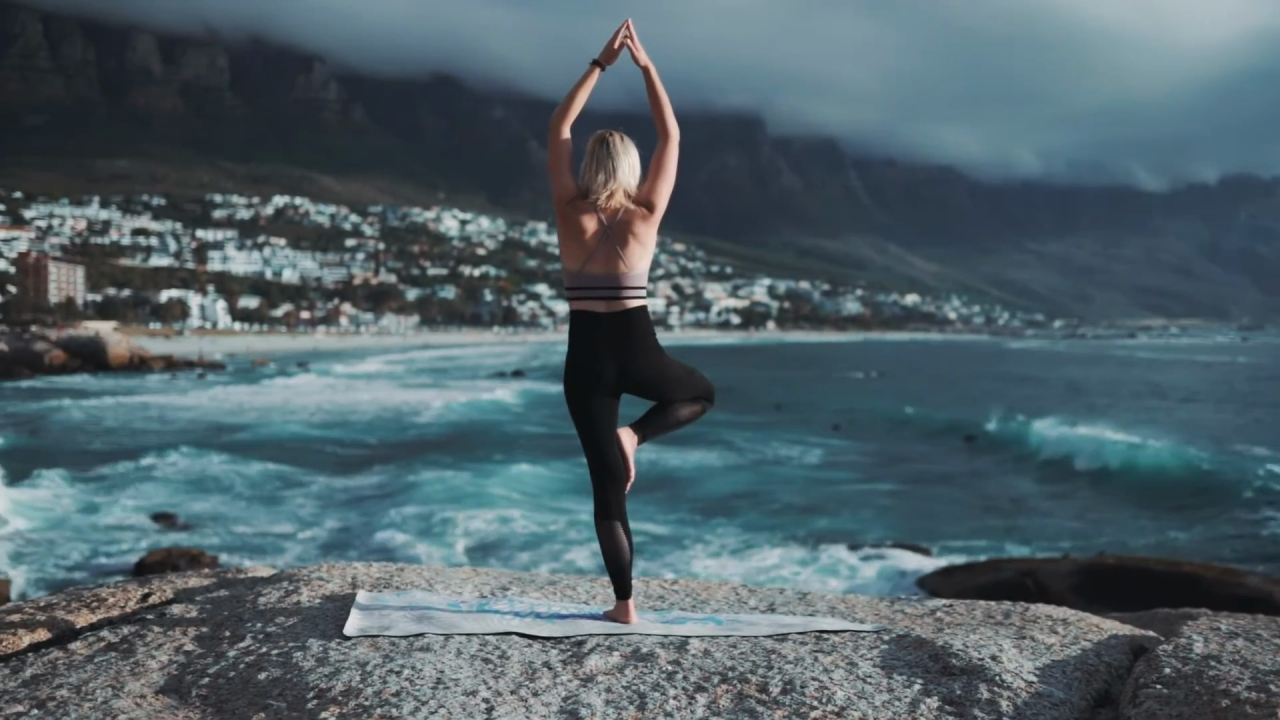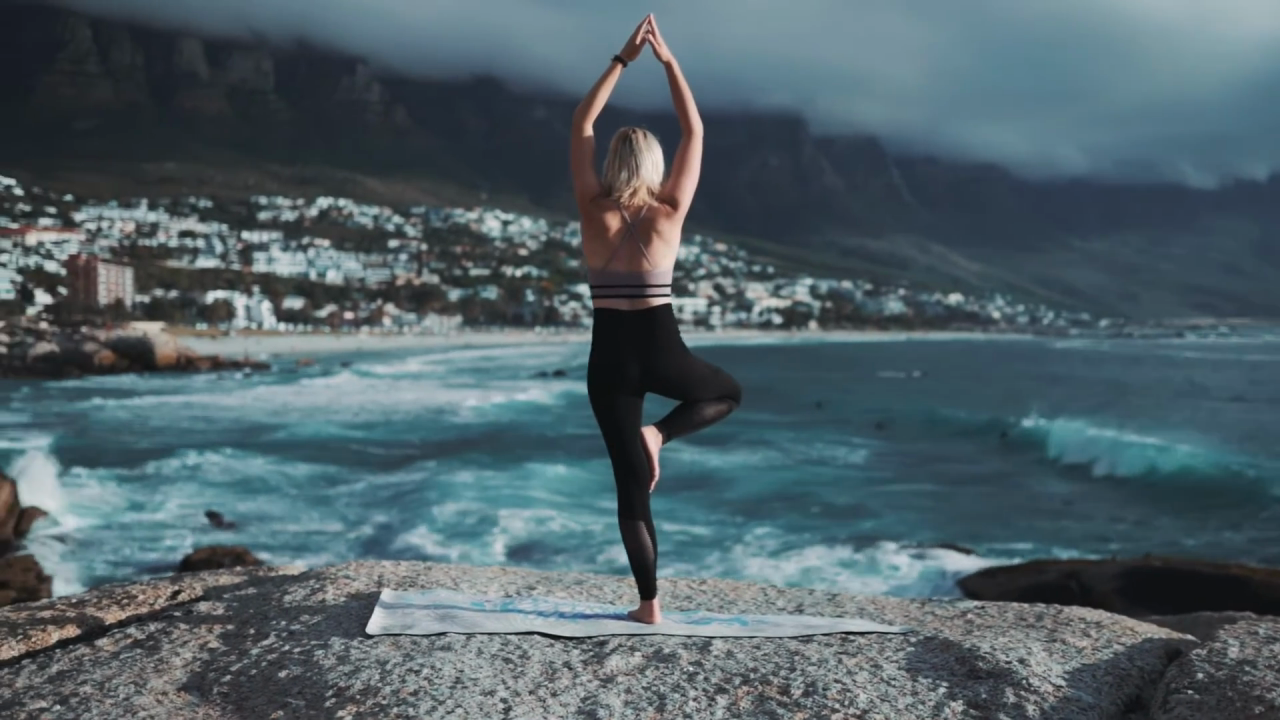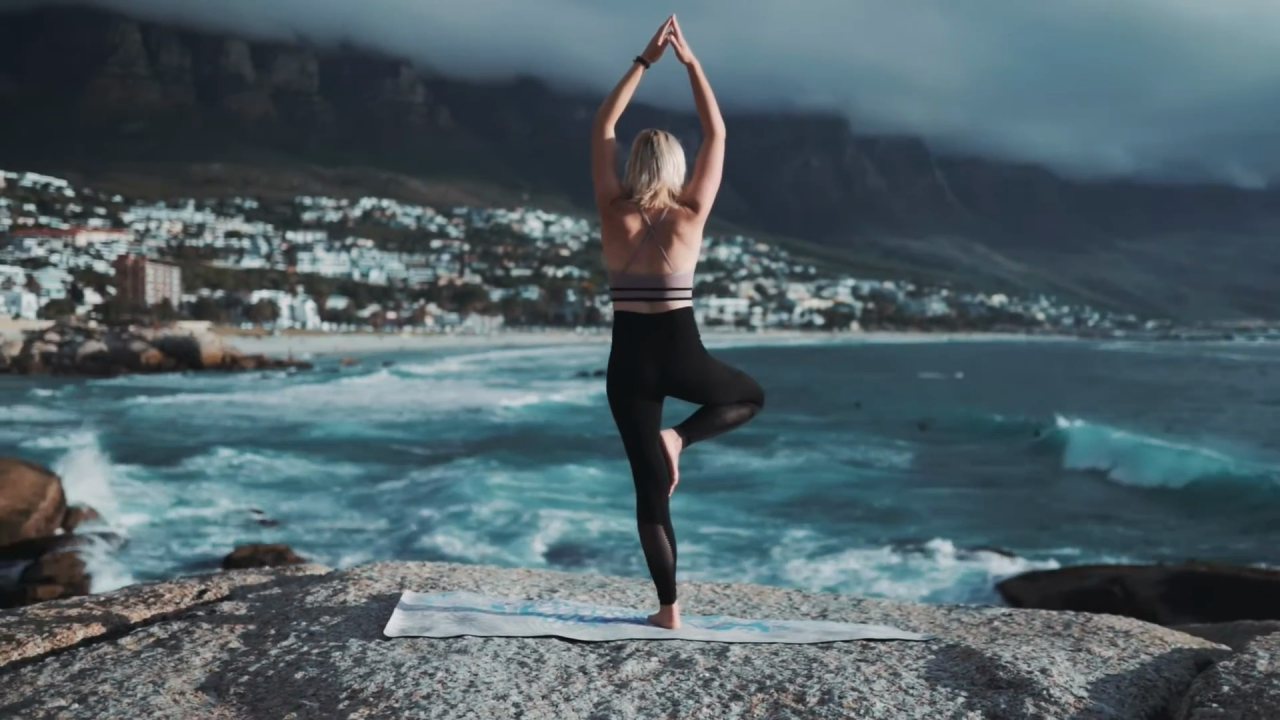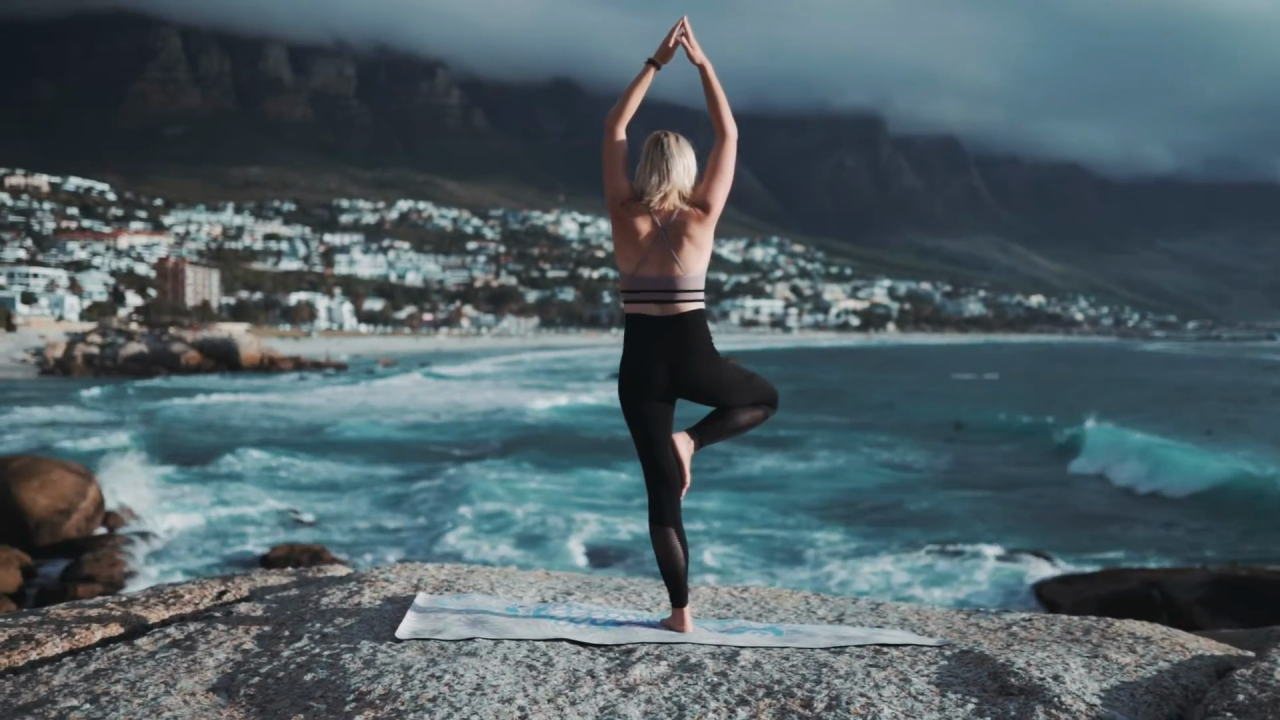
dt=0.5s
person 1, frame 1
left shoulder: (569, 214)
right shoulder: (645, 216)
left elbow: (559, 128)
right elbow: (671, 135)
left wrist: (600, 64)
right wrist: (644, 64)
left hip: (586, 359)
right hip: (637, 353)
left knee: (607, 488)
right knee: (701, 393)
left ankle: (625, 605)
right ankle: (635, 435)
person 1, frame 2
left shoulder: (593, 212)
right shoulder: (669, 213)
left elbow: (581, 126)
right elbow: (694, 131)
left wrist: (623, 59)
right wrist: (666, 59)
left hip: (610, 358)
right hip: (661, 352)
left knee: (631, 487)
right knee: (727, 392)
left ankle: (648, 605)
right ankle: (660, 434)
person 1, frame 3
left shoulder: (614, 214)
right shoulder: (690, 216)
left elbow: (602, 128)
right elbow: (717, 133)
left wrist: (644, 61)
right wrist: (689, 61)
left hip: (629, 361)
right hip: (681, 356)
left knee: (650, 491)
right knee: (751, 396)
left ankle: (669, 610)
right ankle: (680, 437)
person 1, frame 4
left shoulder: (624, 216)
right shoulder: (701, 218)
left elbow: (613, 130)
right elbow: (728, 135)
left wrist: (655, 62)
right wrist: (701, 62)
left hip: (641, 363)
right hip: (692, 357)
left knee: (662, 493)
right knee: (764, 398)
left ankle: (680, 613)
right ankle: (692, 440)
